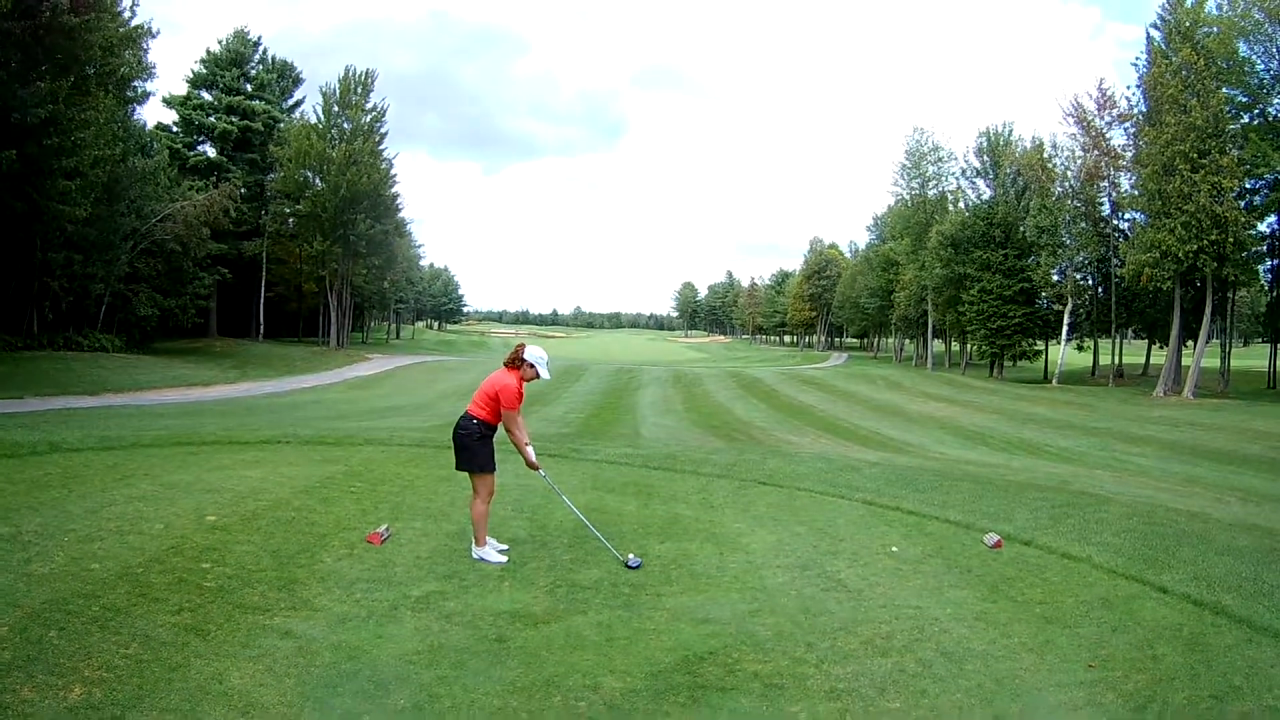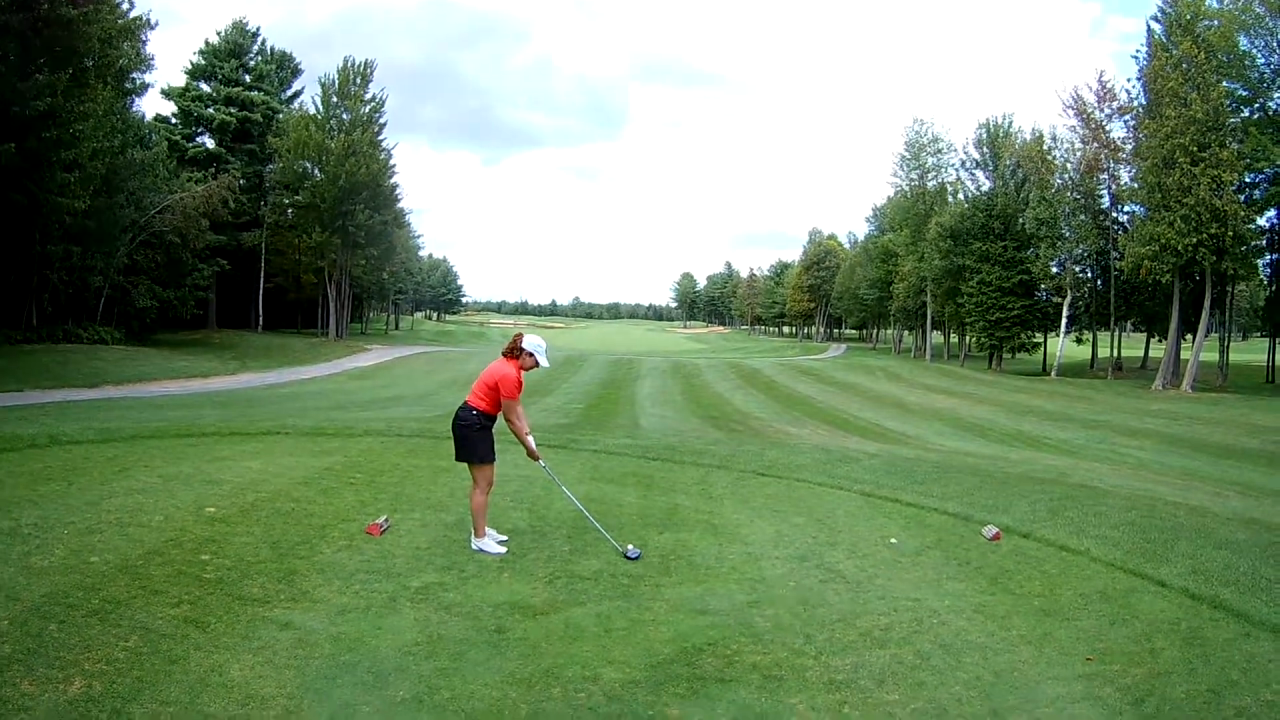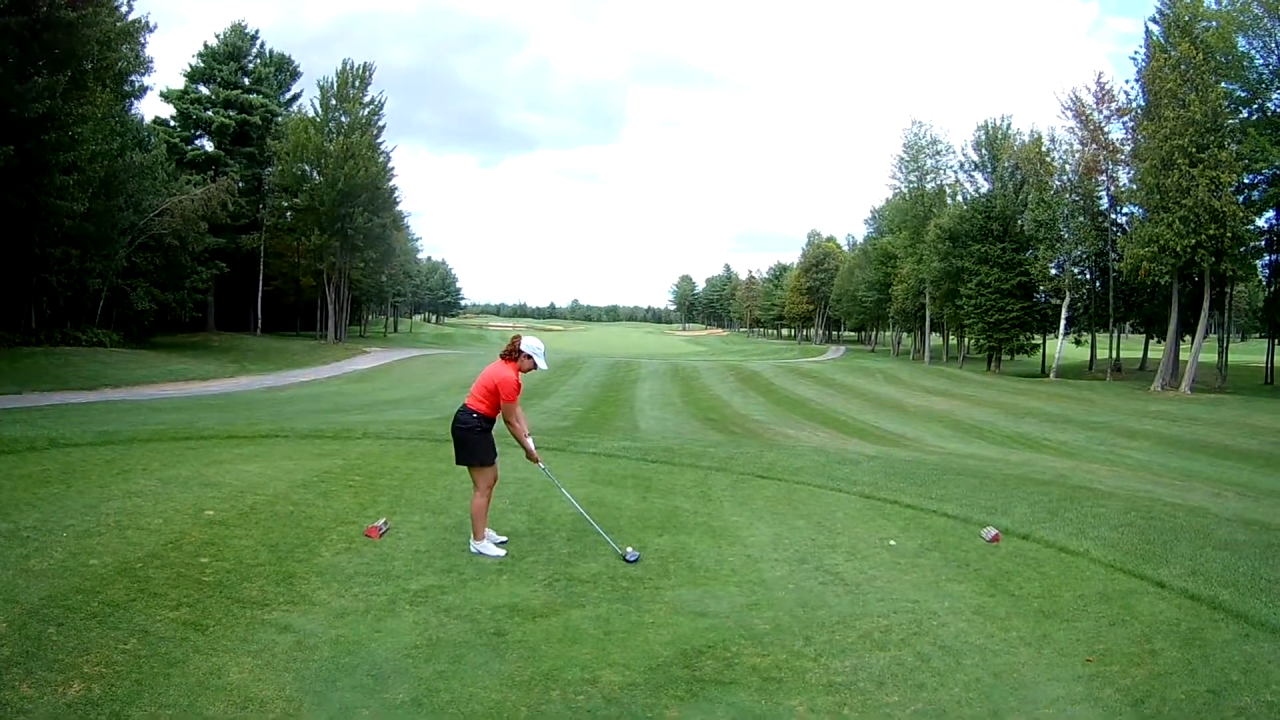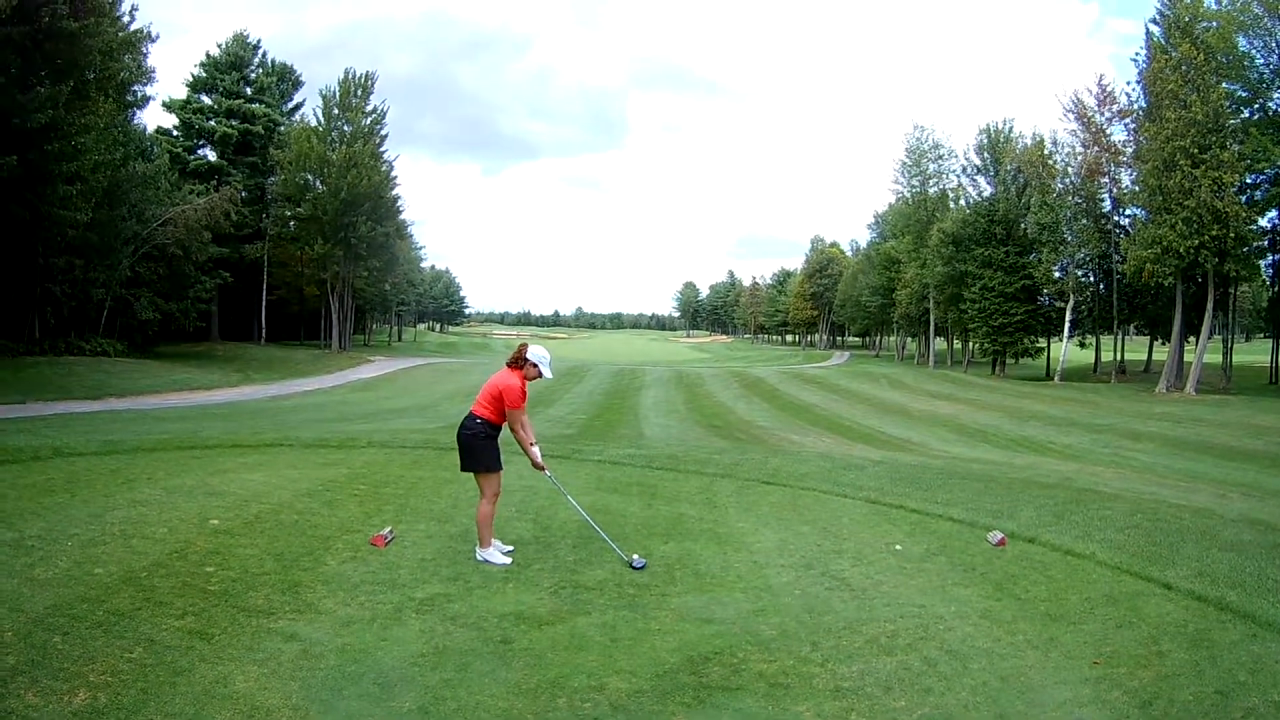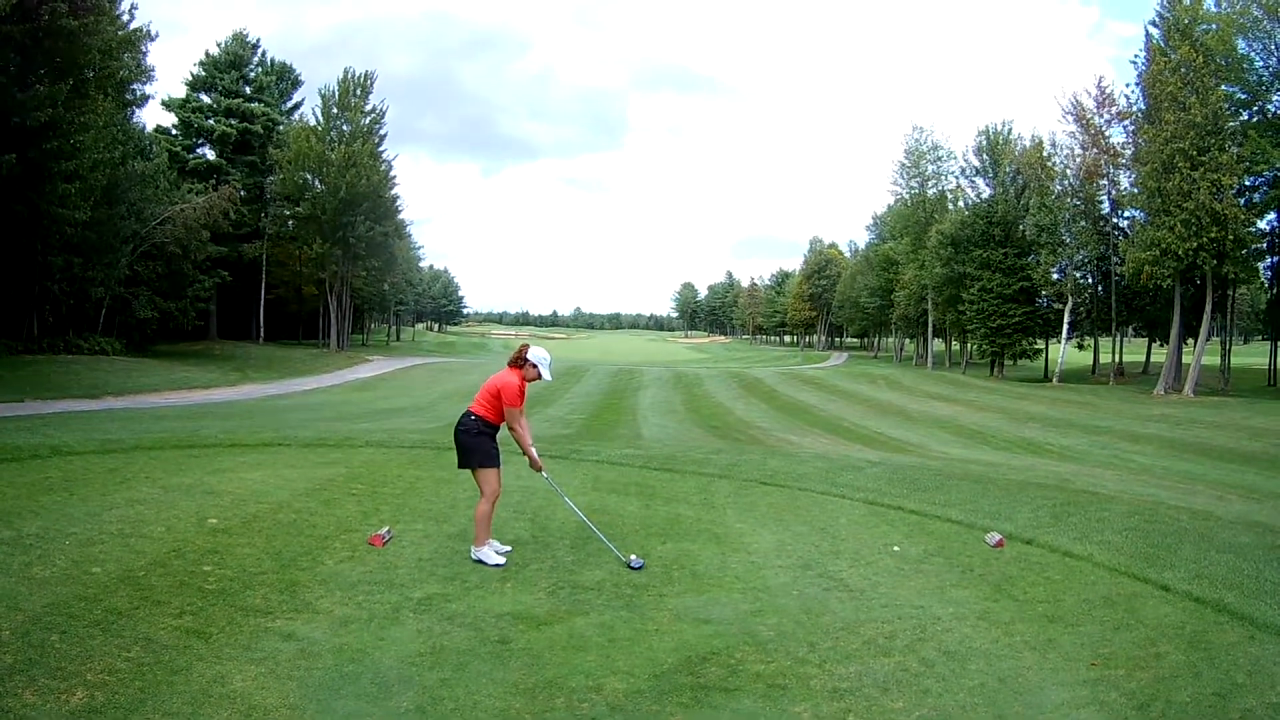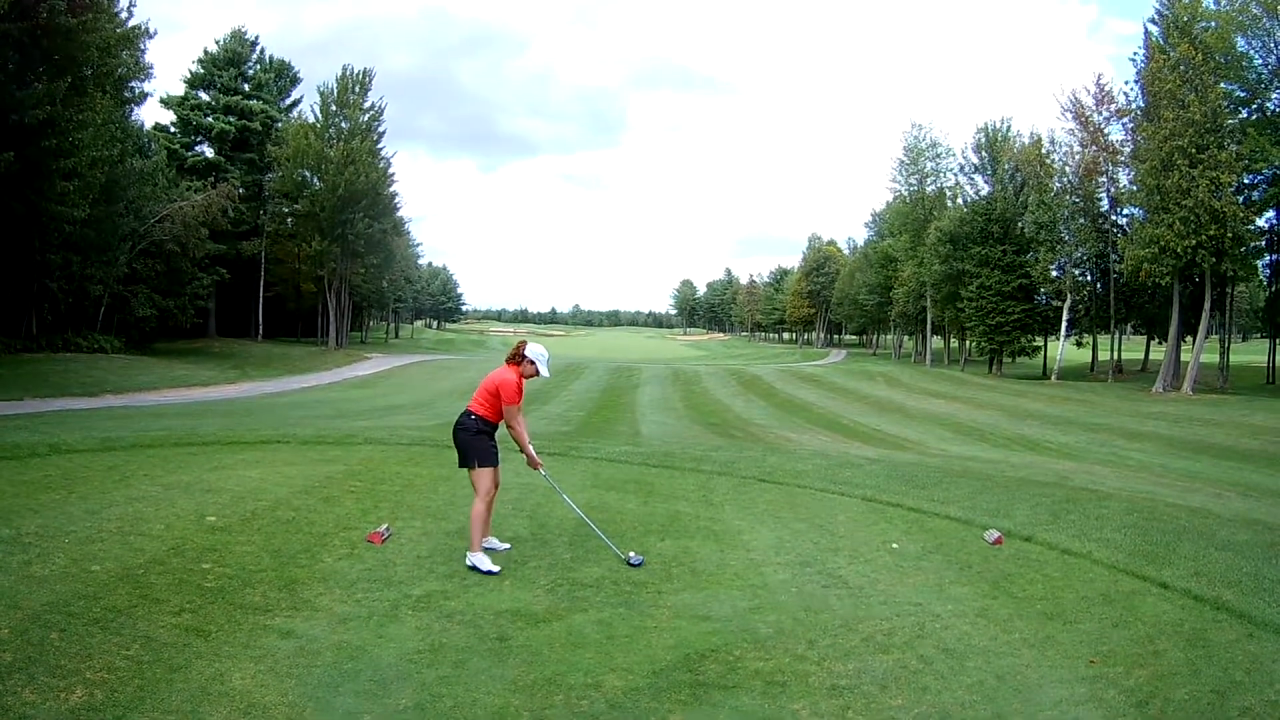
dt=0.2s
person 1, frame 1
left shoulder: (513, 377)
right shoulder: (509, 385)
left elbow: (517, 416)
right elbow: (510, 429)
left wrist: (529, 446)
right wrist: (527, 458)
left hip: (479, 431)
right hip: (472, 433)
left knee: (485, 491)
right knee: (483, 493)
left ankle: (482, 539)
right ankle: (480, 548)
person 1, frame 2
left shoulder: (511, 366)
right shoulder: (508, 375)
left elbow: (517, 406)
right elbow: (510, 418)
left wrist: (528, 435)
right wrist: (528, 447)
left hip: (477, 422)
right hip: (472, 424)
left knee: (485, 482)
right knee: (483, 484)
left ankle: (481, 530)
right ankle: (479, 539)
person 1, frame 3
left shoulder: (507, 367)
right shoulder: (507, 378)
left elbow: (516, 407)
right elbow: (510, 421)
left wrist: (528, 436)
right wrist: (528, 449)
left hip: (475, 424)
right hip: (472, 426)
left knee: (490, 479)
right knee: (483, 487)
left ankle: (481, 530)
right ankle: (478, 541)
person 1, frame 4
left shoulder: (515, 377)
right shoulder: (512, 385)
left elbow: (523, 415)
right elbow: (515, 428)
left wrist: (534, 445)
right wrist: (532, 458)
left hip: (482, 432)
right hip: (477, 434)
left knee: (493, 491)
right knee: (489, 494)
left ankle: (487, 540)
right ankle: (484, 549)
person 1, frame 5
left shoulder: (517, 379)
right shoulder: (510, 383)
left elbow: (521, 417)
right elbow: (513, 427)
left wrist: (531, 448)
right wrist: (531, 457)
left hip: (483, 431)
right hip: (473, 432)
left knee: (493, 490)
right knee: (490, 492)
left ankle: (485, 541)
right ankle: (479, 548)
person 1, frame 6
left shoulder: (515, 376)
right shoulder: (508, 380)
left elbow: (518, 415)
right elbow: (511, 424)
left wrist: (529, 445)
right wrist: (529, 455)
left hip: (482, 430)
right hip: (472, 430)
left knee: (493, 486)
right knee: (484, 493)
left ankle: (485, 538)
right ankle: (475, 553)
